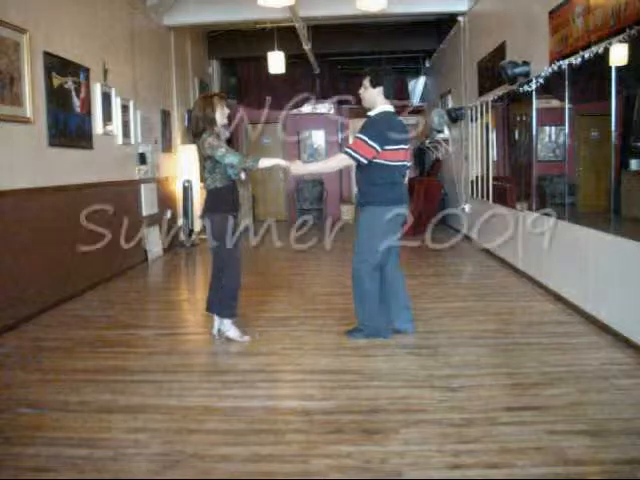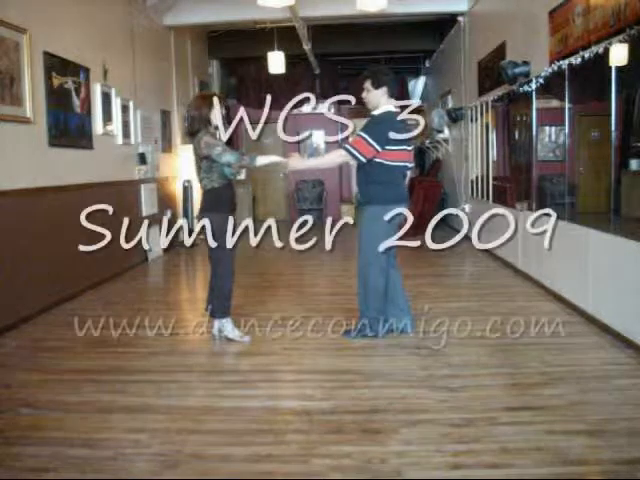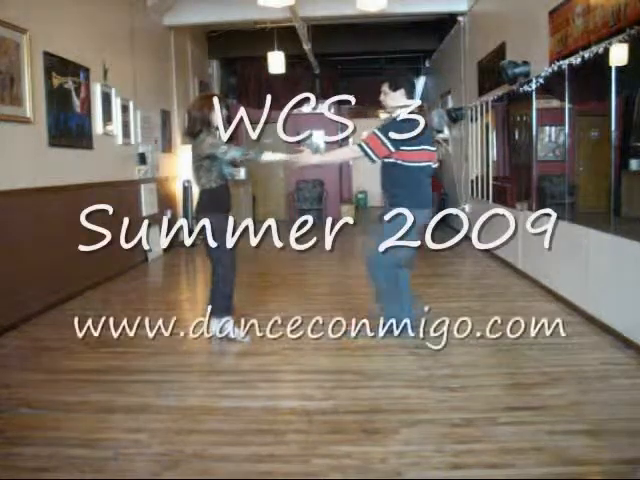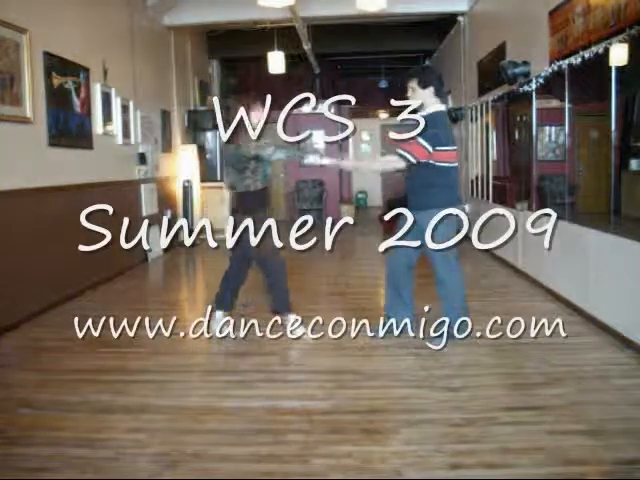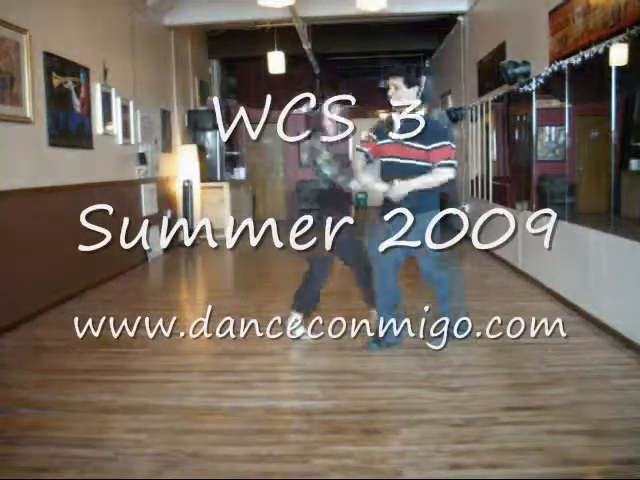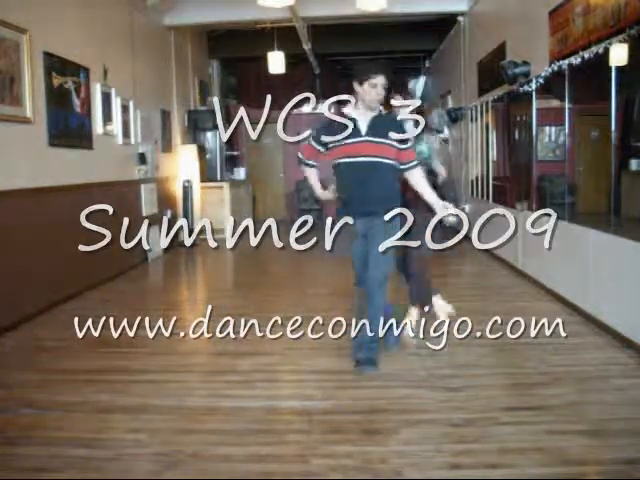
dt=0.5s
person 1, frame 1
left shoulder: (377, 123)
right shoulder: (398, 124)
left elbow: (347, 159)
left wrist: (304, 168)
left hip: (378, 207)
right hip: (395, 204)
left knee: (365, 264)
right knee: (388, 262)
left ankle: (372, 324)
right ankle: (399, 320)
person 1, frame 2
left shoulder: (380, 123)
right shoulder: (401, 124)
left elbow: (344, 155)
left wrist: (302, 163)
left hip: (379, 205)
right hip: (393, 203)
left knee: (371, 263)
right knee: (386, 261)
left ankle: (371, 323)
right ankle: (398, 319)
person 1, frame 3
left shoulder: (398, 126)
right shoulder: (423, 125)
left elbow: (355, 152)
left wrist: (314, 159)
left hip: (406, 207)
right hip: (418, 204)
left knee: (379, 259)
right knee: (397, 261)
left ankle: (397, 318)
right ankle: (400, 318)
person 1, frame 4
left shoulder: (430, 124)
right shoulder: (433, 121)
left elbow: (399, 160)
left wrist: (358, 165)
right wrist: (391, 162)
left hip: (436, 209)
right hip: (418, 207)
left knee: (444, 264)
right knee: (398, 260)
left ankle: (456, 325)
right ankle: (399, 318)
person 1, frame 5
left shoulder: (432, 127)
right shoulder: (383, 127)
left elbow: (447, 171)
right elbow: (364, 155)
left wrist: (408, 185)
right wrist: (365, 179)
left hip: (421, 213)
right hip: (389, 213)
left knee: (434, 268)
right knee: (382, 268)
left ankle: (453, 323)
right ankle: (389, 329)
person 1, frame 6
left shoulder: (394, 127)
right shoulder: (332, 126)
left elbow: (411, 169)
right elbow: (307, 159)
left wrist: (436, 202)
right wrist: (320, 191)
left hip: (385, 217)
right hip: (351, 216)
left knee: (376, 281)
right knee: (363, 280)
left ankle: (367, 348)
right ankle: (380, 330)
person 2, frame 1
left shoulder: (215, 138)
right shoulder: (209, 140)
left elbow: (232, 167)
right elbow: (239, 161)
right wrist: (277, 161)
left hip: (224, 210)
right hip: (218, 212)
left knee: (223, 266)
right knee: (229, 266)
left ankle: (219, 322)
right ankle: (225, 323)
person 2, frame 2
left shoulder: (211, 138)
right shoulder: (205, 139)
left elbow: (230, 165)
right elbow: (238, 159)
right wrist: (275, 158)
left hip: (221, 209)
right hip: (216, 211)
left knee: (222, 265)
right knee: (223, 266)
left ankle: (219, 322)
right ankle: (224, 323)
person 2, frame 3
left shoulder: (206, 139)
right shoulder: (207, 140)
right elbow: (242, 154)
right wrist: (284, 156)
left hip: (214, 209)
right hip: (213, 211)
left knee: (223, 265)
right knee: (224, 266)
left ankle: (218, 321)
right ankle: (223, 322)
person 2, frame 4
left shoulder: (236, 143)
right shoulder: (250, 143)
right elbow: (287, 154)
left hip: (245, 210)
right hip: (253, 213)
left knee: (238, 266)
right knee: (274, 266)
left ankle: (219, 317)
right ankle: (288, 320)
person 2, frame 5
left shoulder: (342, 140)
right shoulder: (317, 142)
right elbow: (333, 173)
right wrist: (358, 184)
left hip: (339, 209)
right hip: (326, 210)
left knee: (358, 261)
right knee: (322, 266)
left ankle: (372, 310)
right ankle: (296, 318)
person 2, frame 6
left shoulder: (424, 137)
left elbow: (439, 177)
left wrist: (439, 171)
left hip: (422, 205)
right hip: (401, 203)
left knee: (413, 259)
right knee: (405, 261)
left ankle: (414, 313)
right ankle: (438, 303)
